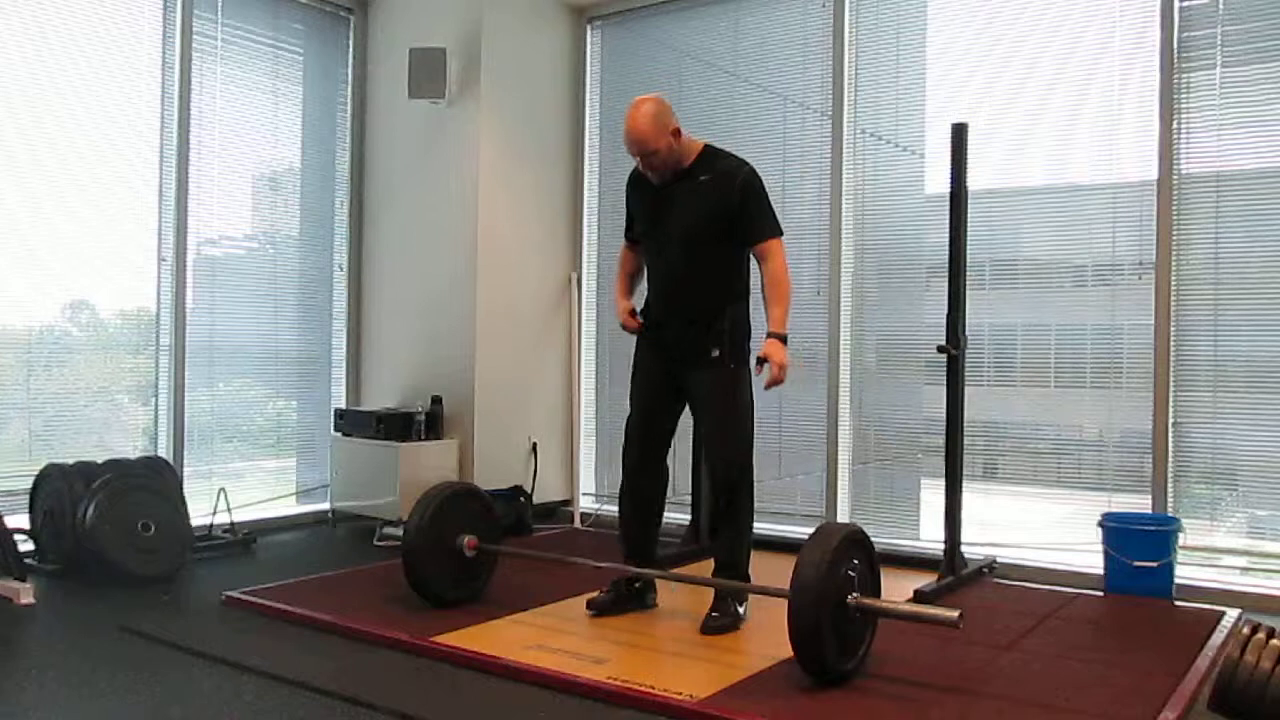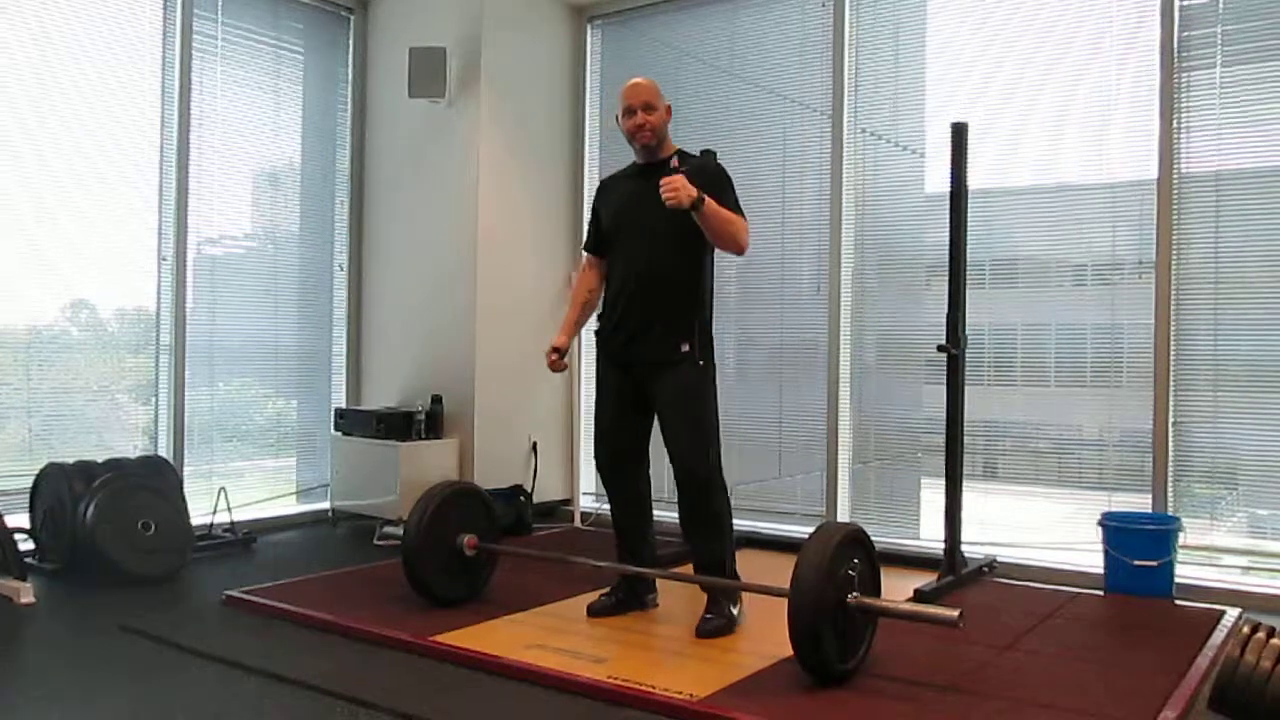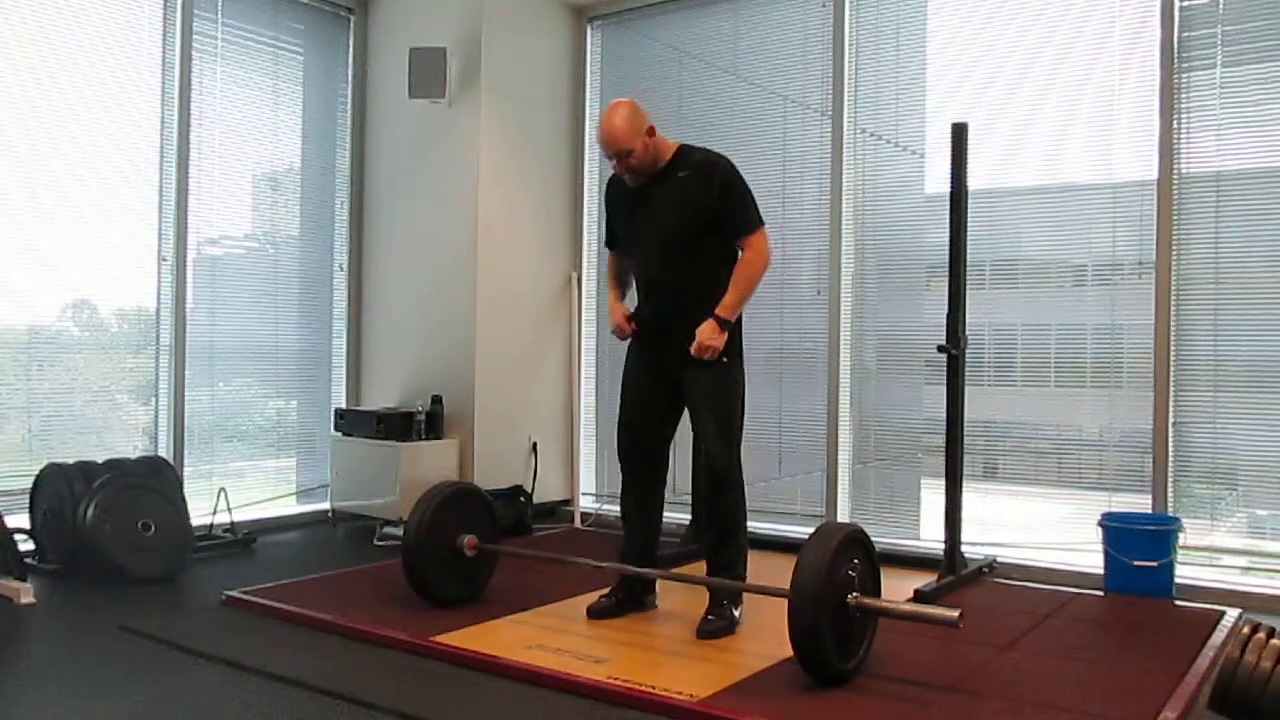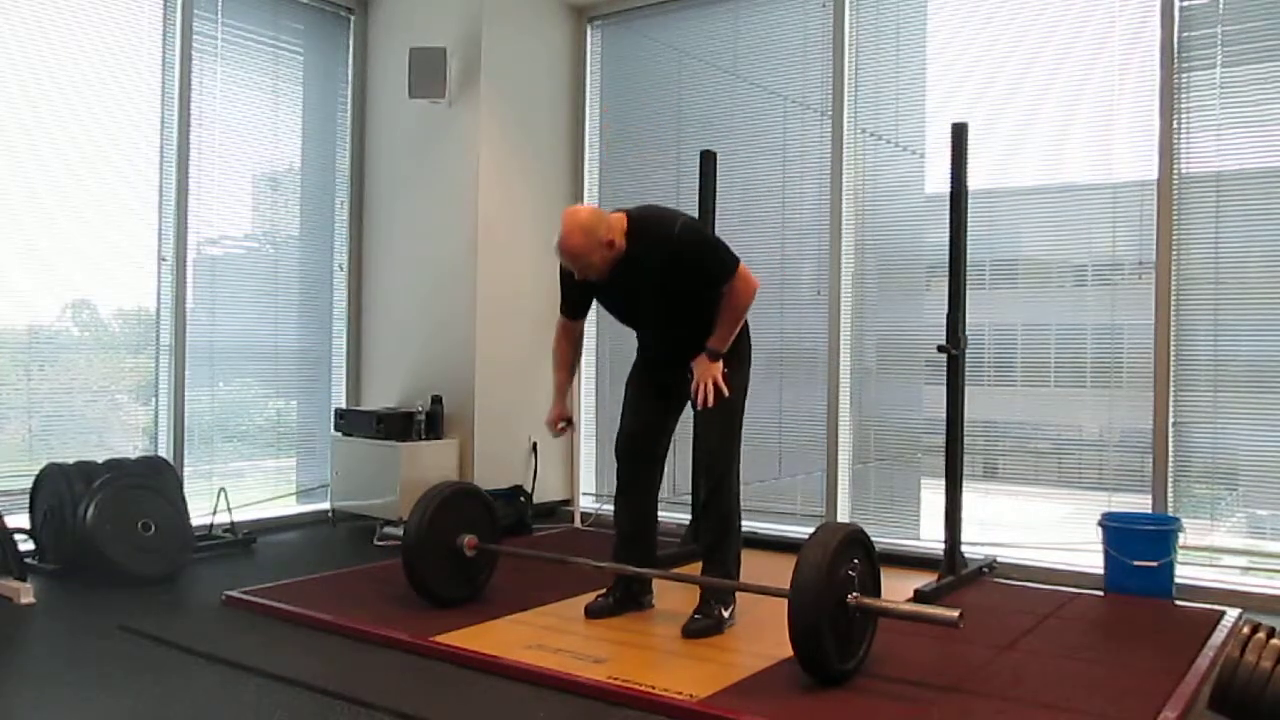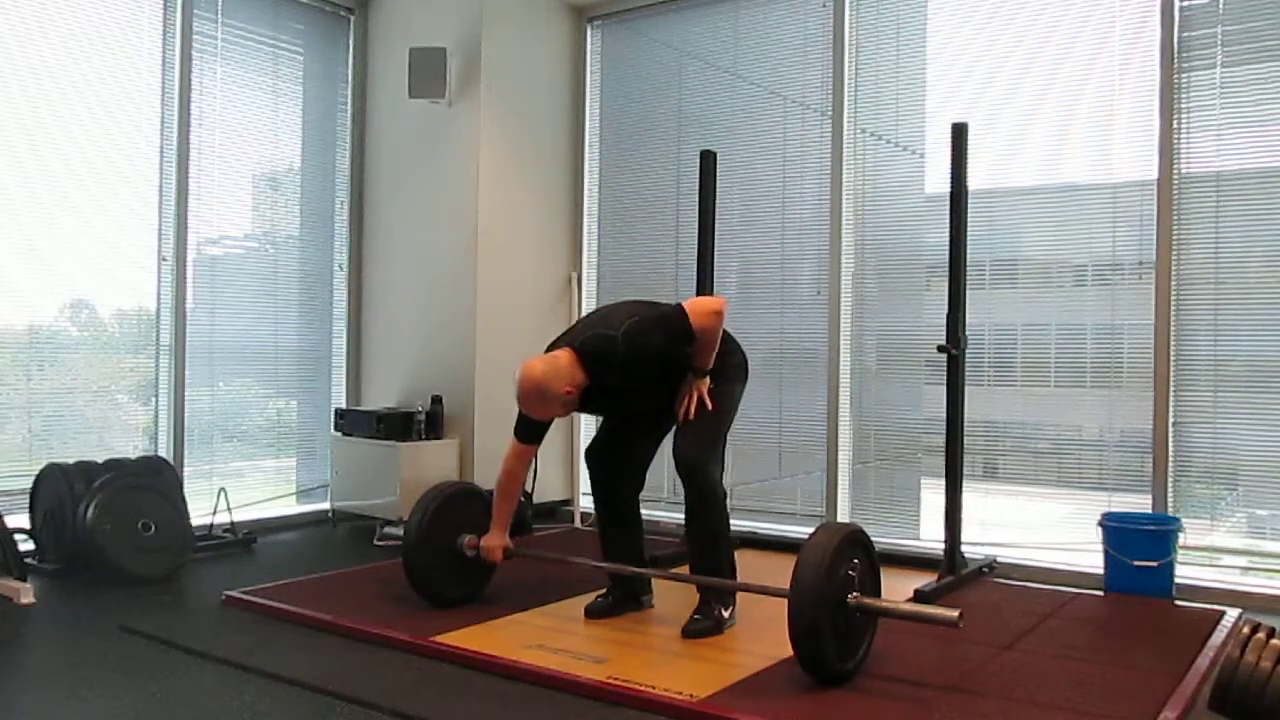
dt=1s
person 1, frame 1
left shoulder: (733, 178)
right shoulder: (639, 183)
left elbow: (771, 256)
left wrist: (776, 335)
right wrist: (623, 296)
left hip: (718, 347)
right hip: (655, 343)
left knee: (728, 465)
right knee: (640, 456)
left ankle: (731, 588)
right ankle: (635, 578)
person 1, frame 2
left shoulder: (703, 172)
right shoulder: (611, 188)
left elbow: (739, 240)
right elbow: (593, 268)
left wrist: (694, 201)
right wrist: (566, 331)
left hip: (681, 350)
right hip: (618, 350)
left knee: (696, 466)
right knee: (617, 463)
left ankle: (723, 590)
right ankle: (637, 579)
person 1, frame 3
left shoulder: (711, 173)
right shoulder: (618, 188)
left elbow: (756, 249)
left wrist: (721, 319)
right wrist: (615, 303)
left hip: (708, 343)
right hip: (649, 344)
left knee: (718, 464)
right knee: (638, 460)
left ankle: (726, 594)
right ankle: (636, 582)
person 1, frame 4
left shoulder: (672, 235)
right shoulder: (579, 265)
left elbow: (743, 283)
right elbow: (569, 327)
left wrist: (712, 354)
right wrist: (560, 401)
left hip: (717, 352)
right hip: (657, 354)
left knee: (714, 461)
right knee: (634, 452)
left ankle: (719, 596)
right ankle: (633, 583)
person 1, frame 5
left shoulder: (625, 345)
right shoulder: (545, 381)
left elbow: (713, 308)
right elbow: (518, 457)
left wrist: (699, 376)
right wrist: (498, 530)
left hip: (713, 369)
left knee: (694, 461)
right knee: (606, 460)
left ankle: (718, 598)
right ankle: (629, 585)
